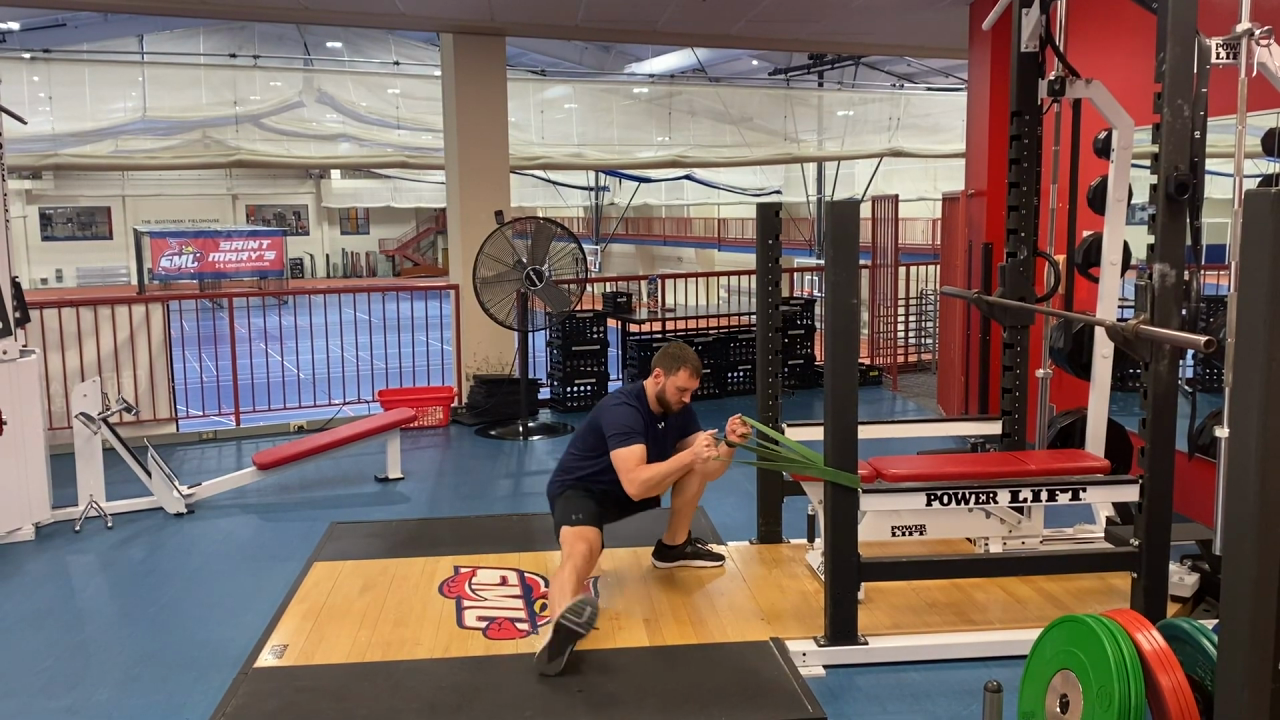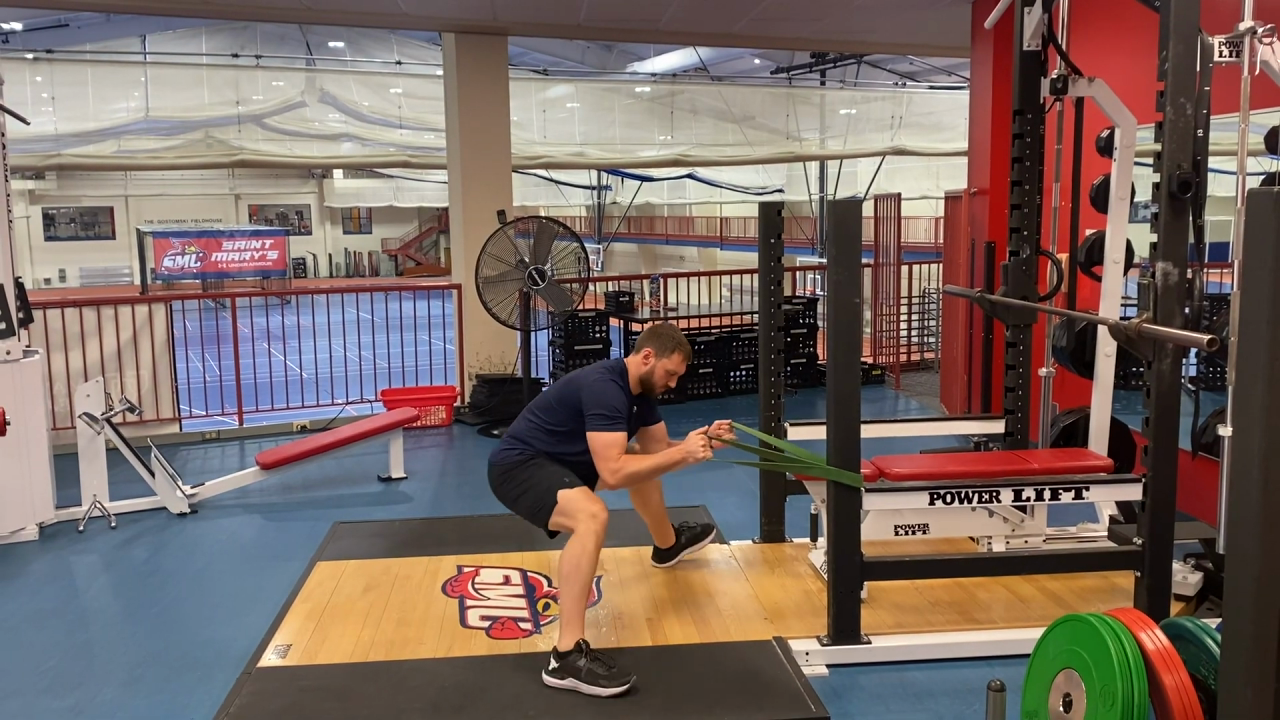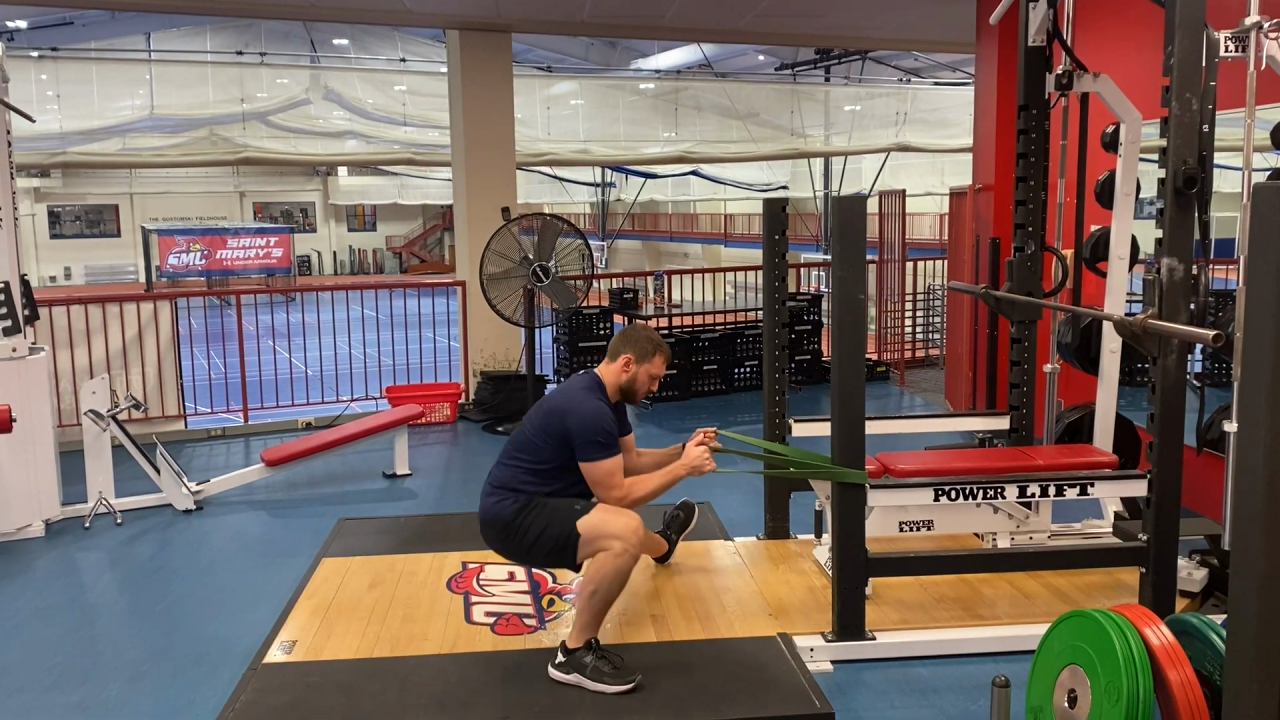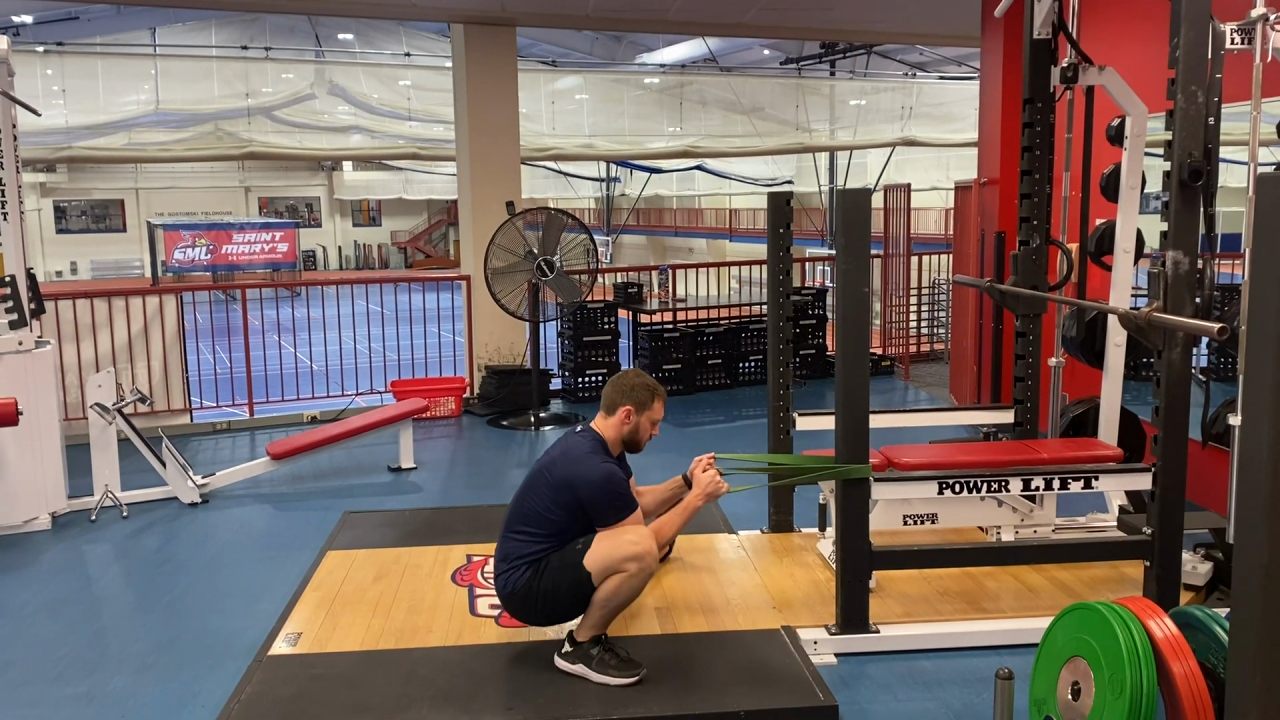
dt=0.5s
person 1, frame 1
left shoulder: (678, 409)
right shoulder: (621, 409)
left elbow: (706, 468)
right elbow: (635, 485)
left wrist: (728, 444)
right wrist: (689, 455)
left hip: (625, 491)
right hip: (578, 490)
left knee: (701, 465)
right knee: (581, 550)
left ankle: (673, 545)
right ankle: (561, 629)
person 1, frame 2
left shoulder: (639, 389)
right shoulder: (604, 387)
left elbow: (657, 450)
right elbow: (613, 473)
left wrist: (702, 442)
right wrist: (682, 453)
left hip: (557, 462)
right hip: (517, 466)
left knee: (641, 467)
right knee: (592, 517)
left ankle: (668, 545)
right ankle: (567, 657)
person 1, frame 3
left shoulder: (605, 396)
right shoulder: (587, 408)
left elbow: (630, 461)
right elbow: (616, 496)
left wrist: (684, 450)
right wrist: (682, 468)
left hip: (531, 498)
right hip: (511, 516)
left knee: (618, 514)
right knee: (625, 533)
left ankle: (661, 545)
right ankle: (576, 652)
person 1, frame 4
left shoulder: (593, 441)
right shoulder: (595, 471)
left elbow: (635, 501)
right elbow: (641, 542)
left wrist: (686, 481)
right wrist: (697, 498)
left hip: (543, 557)
right hip: (526, 585)
right knee: (641, 548)
left ankle: (664, 547)
right ankle: (583, 646)
